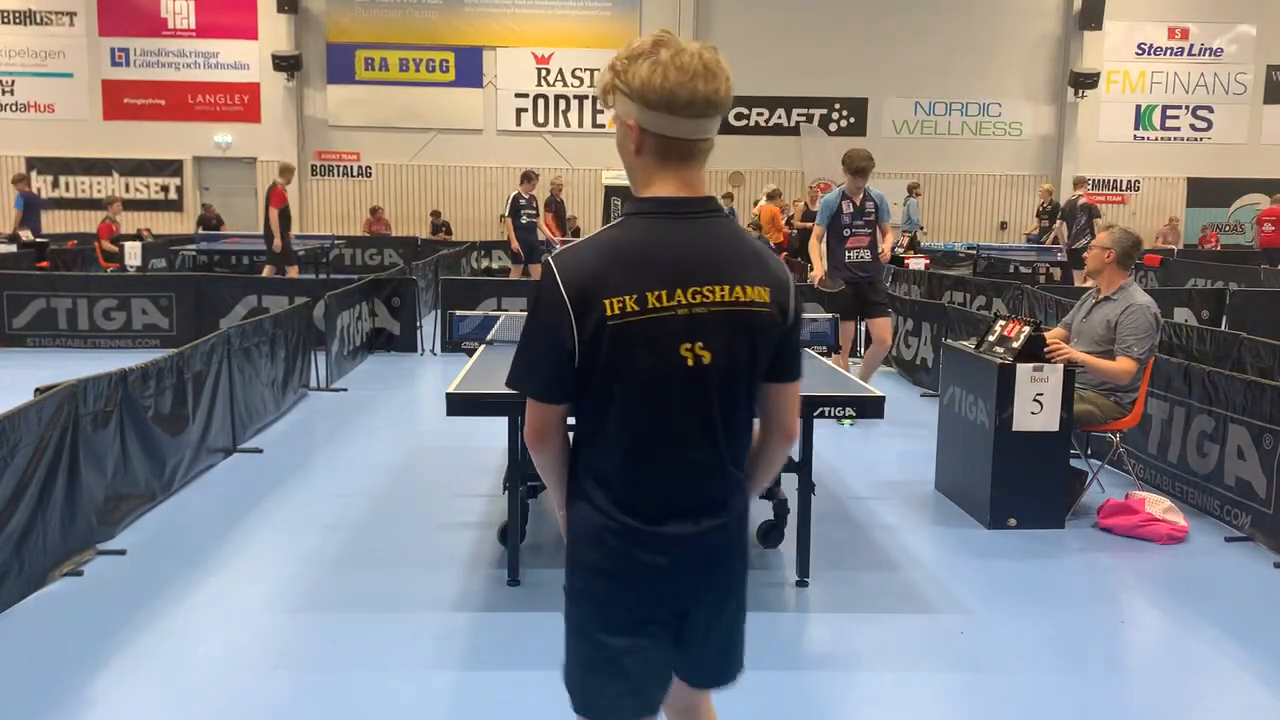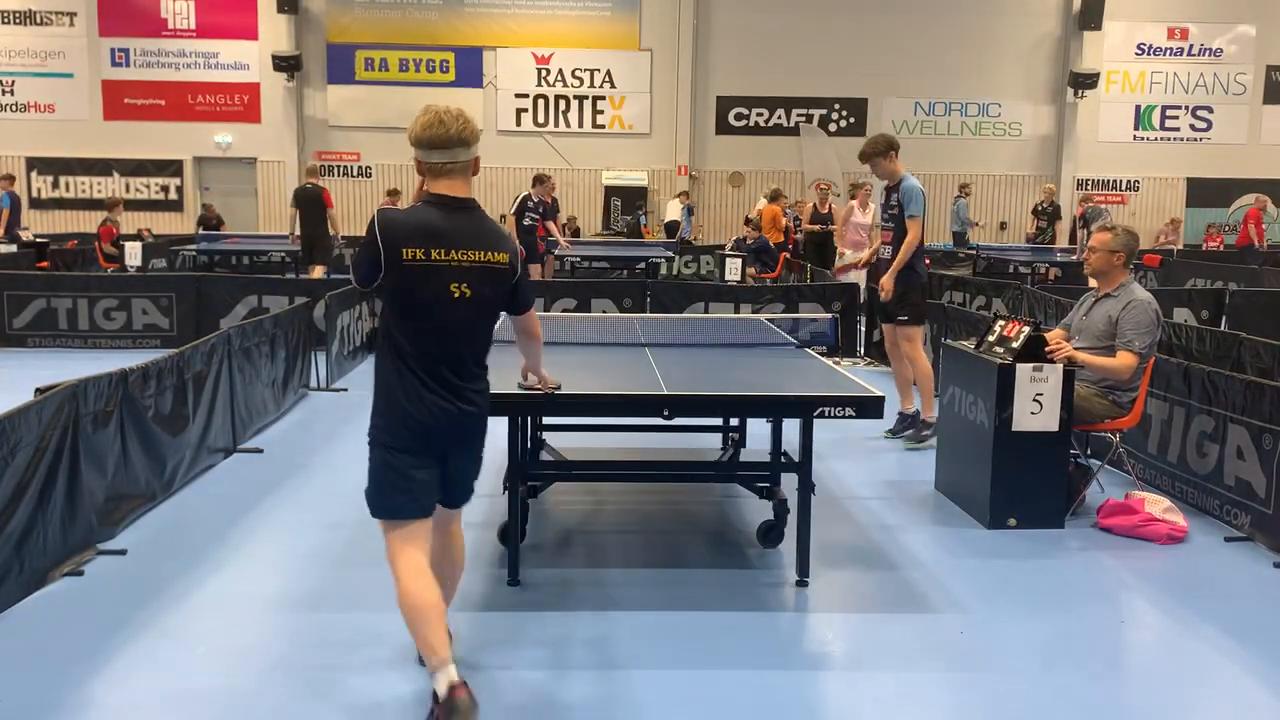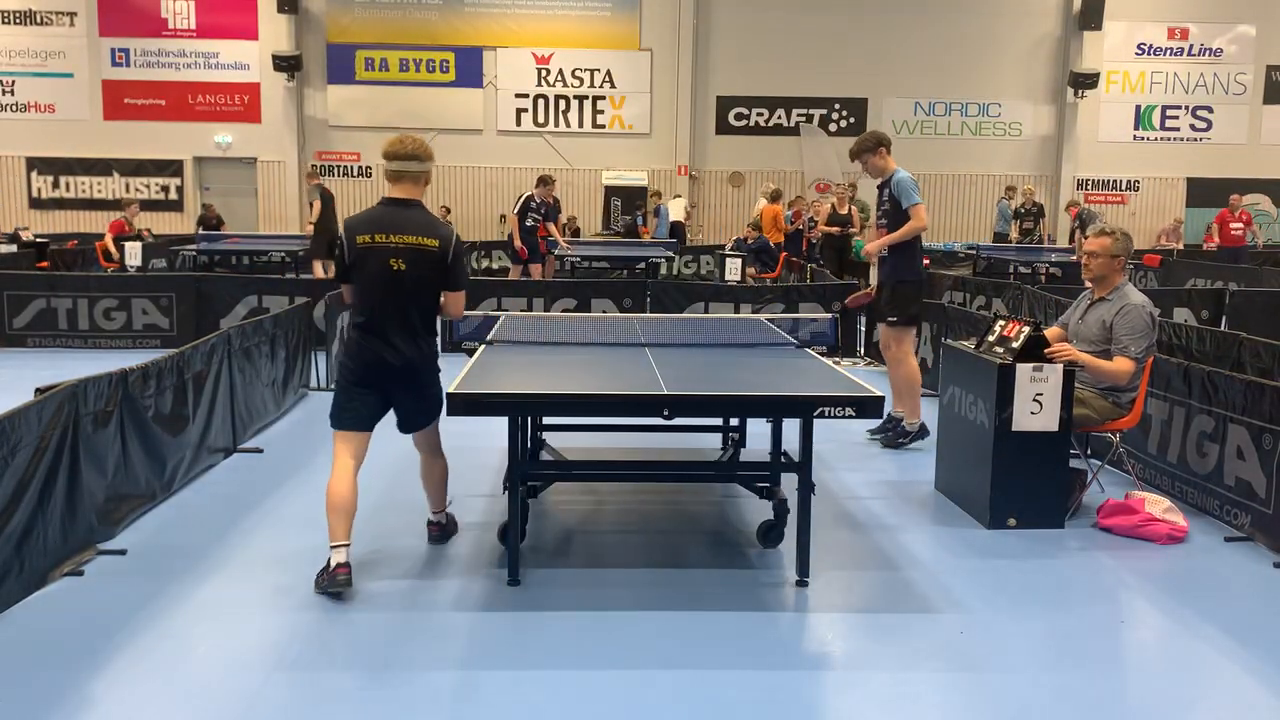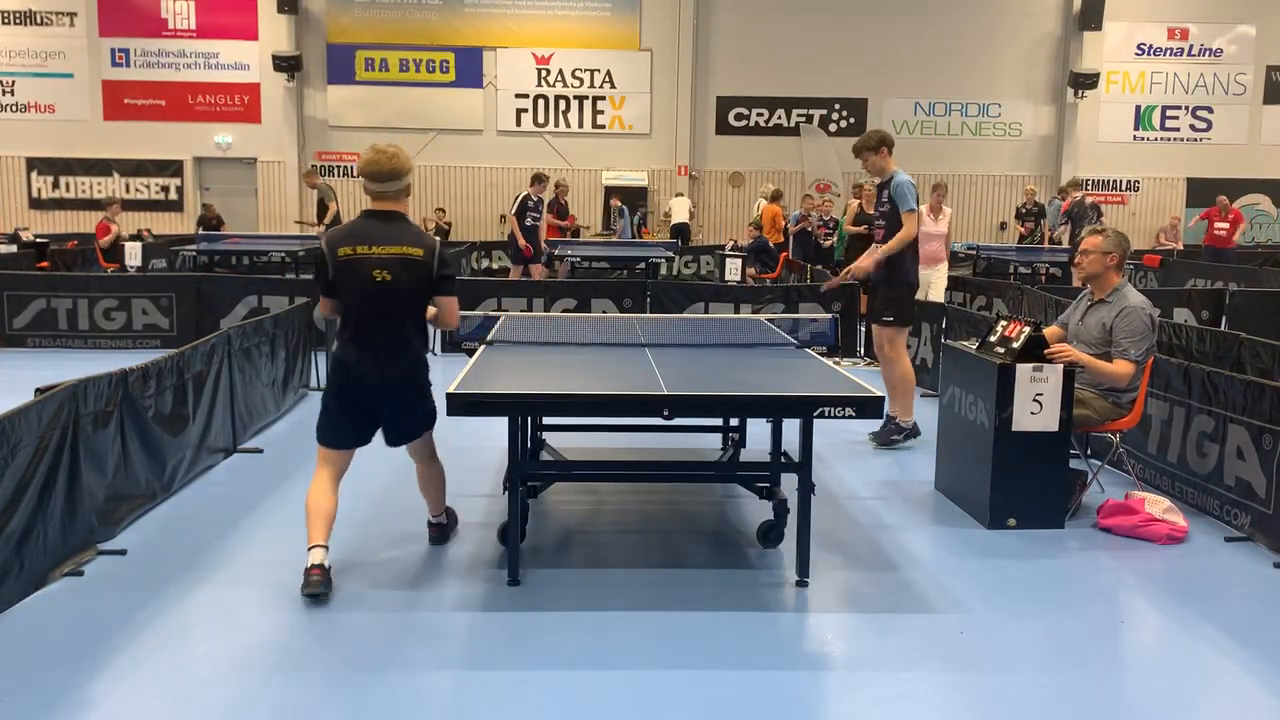
dt=1s
person 1, frame 1
left shoulder: (577, 272)
right shoulder: (766, 272)
left elbow: (542, 429)
right elbow: (782, 429)
left wrist: (571, 508)
left hip: (612, 550)
right hip: (718, 545)
person 1, frame 2
left shoulder: (391, 226)
right shoulder: (502, 244)
left elbow: (363, 279)
right elbow: (529, 330)
right wrist: (535, 368)
left hip: (404, 419)
right hip: (468, 414)
left knee: (409, 552)
right knee: (446, 525)
right ankle: (438, 641)
person 1, frame 3
left shoulder: (354, 228)
right shoulder: (443, 236)
left elbow: (349, 296)
right elbow: (455, 310)
left hip: (362, 361)
right hip: (416, 362)
left knee: (346, 459)
right knee: (429, 446)
left ankle: (339, 561)
right ankle: (438, 520)
person 1, frame 4
left shoulder: (335, 242)
right shoulder: (428, 246)
left elbow: (327, 309)
right elbow: (449, 319)
left hip: (350, 374)
right hip: (406, 374)
left knee: (327, 469)
right knee: (423, 450)
left ankle: (316, 561)
right ankle: (438, 521)
person 2, frame 1
left shoulder: (878, 199)
right shoulder: (831, 201)
left elbow: (887, 231)
right elbow: (816, 239)
left wrist: (886, 246)
right wrist: (818, 267)
left hip: (872, 276)
right hip: (840, 279)
left knee: (884, 342)
right knee: (844, 345)
left ankle: (861, 384)
person 2, frame 2
left shoulder: (910, 187)
right shoulder: (888, 189)
left elbow: (913, 236)
left wrist: (890, 275)
right wrist: (871, 254)
left hip: (908, 279)
right hip: (893, 279)
left knee: (911, 348)
right knee: (893, 349)
left ankle: (930, 418)
right ankle: (908, 412)
person 2, frame 3
left shoulder: (902, 180)
right shoulder: (885, 186)
left elbow: (920, 223)
left wrist: (880, 243)
left hip: (905, 278)
right hip: (890, 277)
left knee: (901, 350)
right knee: (888, 347)
left ankle: (914, 424)
right ankle: (899, 416)
person 2, frame 4
left shoulder: (902, 183)
right shoulder: (883, 185)
left elbow: (909, 231)
left wrist: (873, 261)
right wrist: (859, 262)
left hip: (897, 278)
right hip: (881, 278)
left knee: (895, 350)
right knee: (882, 348)
left ankle: (907, 423)
right ankle: (895, 417)
person 3, frame 1
left shoulder: (1138, 308)
right shoulder: (1090, 297)
left elbow: (1124, 372)
right elbow: (1059, 335)
left wrist: (1079, 358)
right wrist: (1025, 339)
left hip: (1106, 399)
right hip: (1069, 386)
left knee: (1038, 411)
right knee: (1019, 395)
person 3, frame 2
left shoulder: (1138, 304)
right shoulder: (1090, 297)
left elbow: (1124, 368)
right elbow: (1057, 336)
left wrist: (1079, 358)
left hip: (1106, 397)
person 3, frame 3
left shoulder: (1133, 307)
right shoulder: (1087, 297)
left elbow: (1122, 373)
right elbow: (1054, 335)
left wrist: (1081, 358)
left hip: (1105, 399)
right hip: (1071, 385)
person 3, frame 4
left shoulder: (1133, 309)
right shoulder: (1086, 297)
left elbow: (1122, 376)
right elbow: (1051, 335)
left wrist: (1081, 359)
left hip: (1106, 400)
right hip: (1071, 386)
